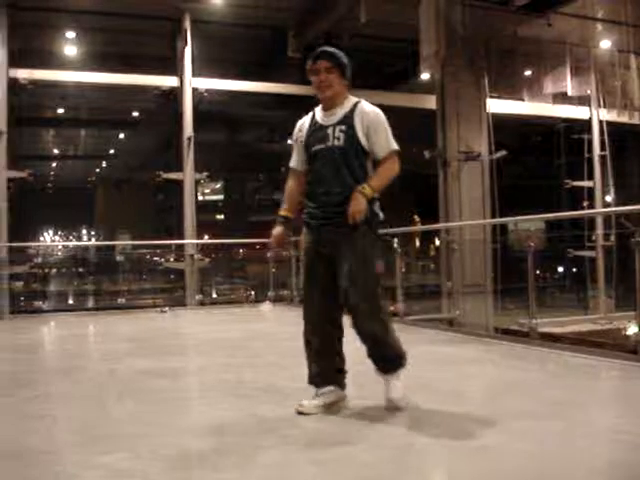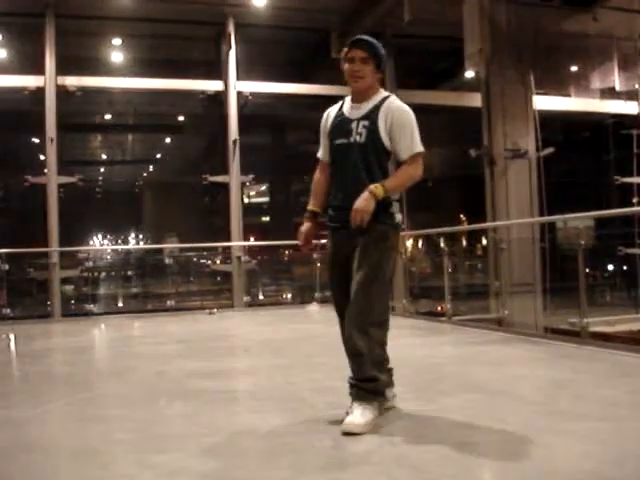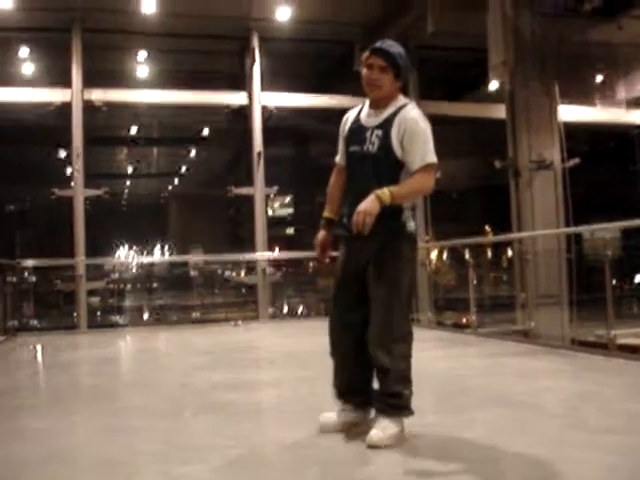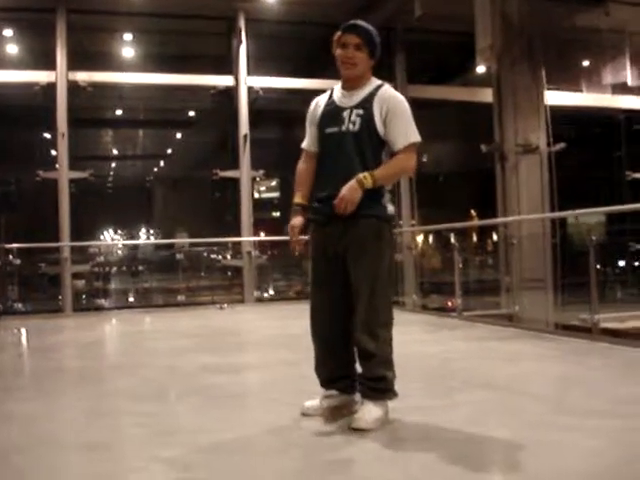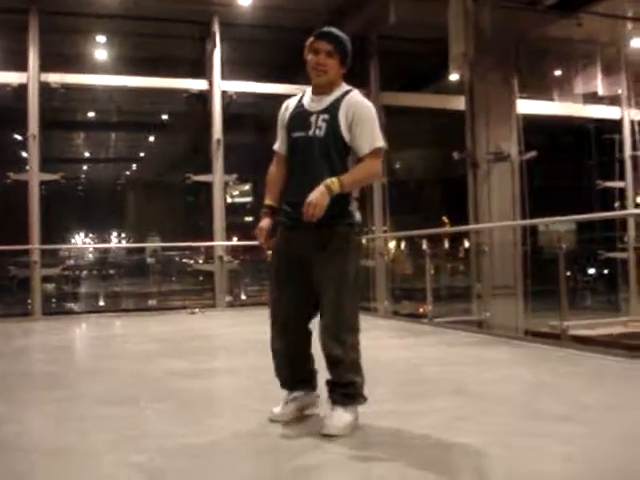
dt=0.5s
person 1, frame 1
left shoulder: (367, 115)
right shoulder: (304, 126)
left elbow: (391, 164)
right elbow: (298, 176)
left wrist: (364, 193)
right wrist: (284, 219)
left hip: (356, 223)
right hip: (316, 226)
left knee: (361, 300)
right knee: (317, 309)
left ankle: (391, 368)
right ankle: (328, 385)
person 1, frame 2
left shoulder: (394, 111)
right shoulder: (332, 115)
left elbow: (414, 167)
left wrist: (374, 192)
right wrist: (311, 215)
left hip: (378, 225)
right hip: (340, 225)
left knee: (365, 311)
right knee: (348, 311)
left ankle: (367, 397)
right ankle: (380, 386)
person 1, frame 3
left shoulder: (410, 120)
right shoulder: (350, 120)
left elbow: (425, 180)
left wrist: (380, 197)
right wrist: (327, 222)
left hip: (391, 237)
right hip: (352, 236)
left knee: (388, 327)
right knee: (344, 323)
left ankle: (391, 411)
right ankle: (355, 403)
person 1, frame 4
left shoulder: (387, 100)
right shoulder: (320, 104)
left elbow: (408, 159)
right elbow: (308, 160)
left wrist: (362, 182)
right wrist: (299, 209)
left hip: (369, 219)
right hip: (324, 221)
left knee: (370, 311)
right knee: (326, 311)
left ankle: (375, 395)
right ankle: (339, 388)
person 1, frame 5
left shoulder: (355, 106)
right shoulder: (290, 108)
left elbow: (373, 165)
left wrist: (329, 188)
right wrist: (269, 211)
left hip: (335, 226)
right hip: (290, 226)
left knee: (338, 317)
right knee: (286, 314)
left ankle: (346, 400)
right ankle: (299, 389)
